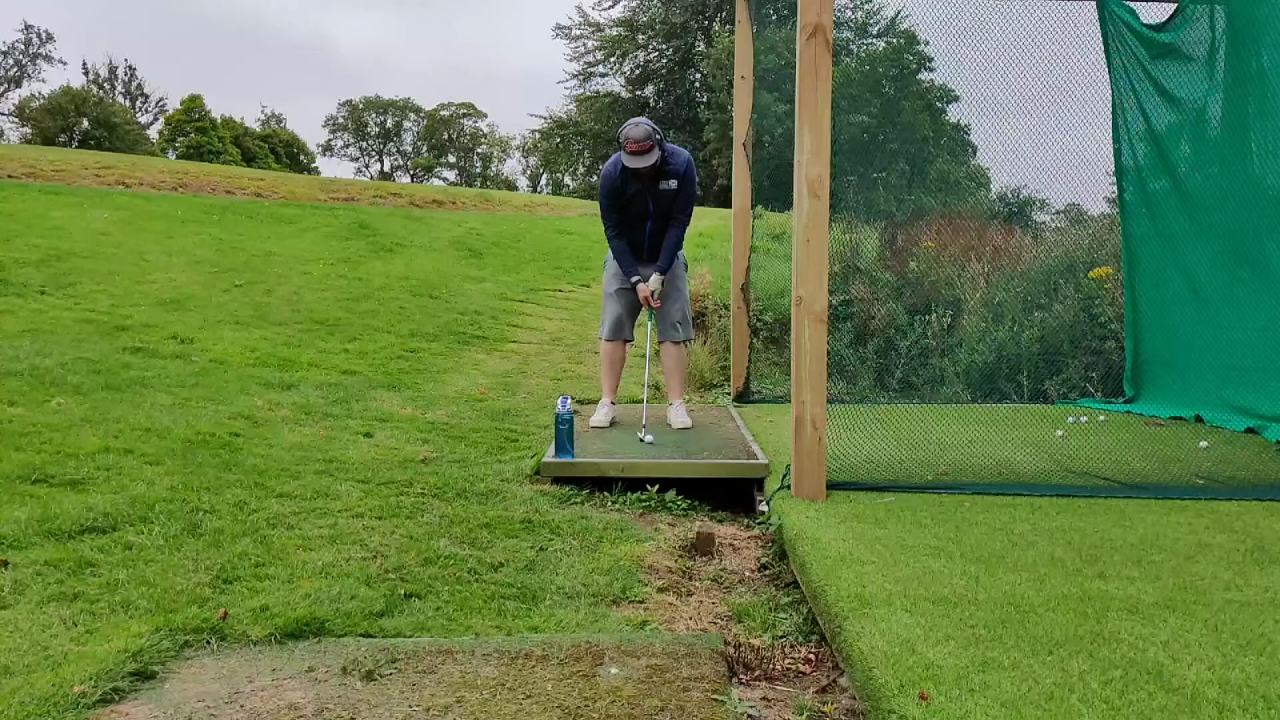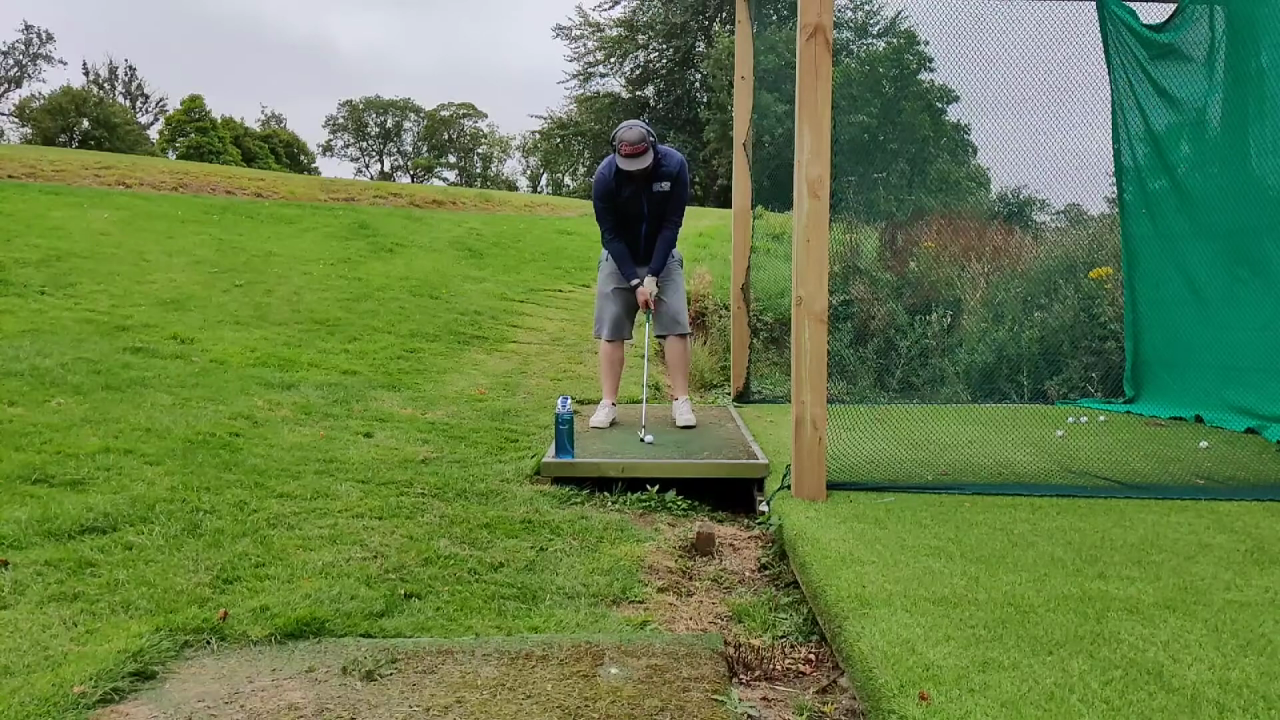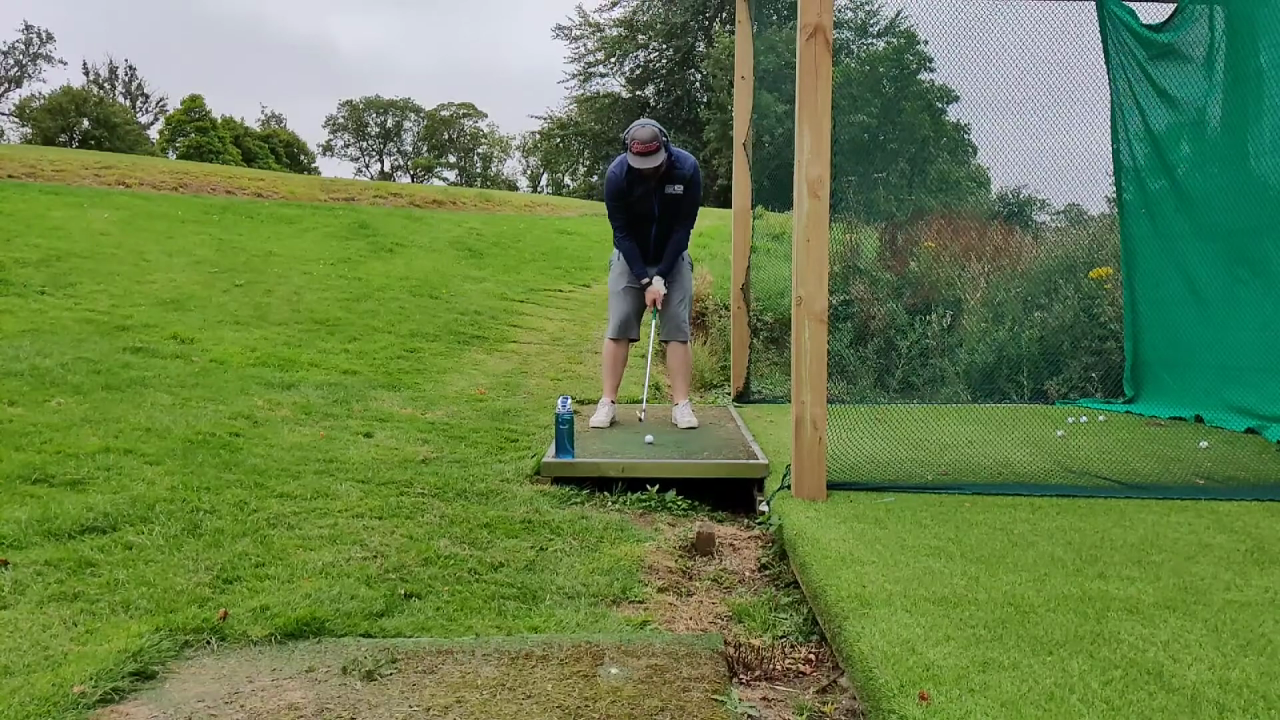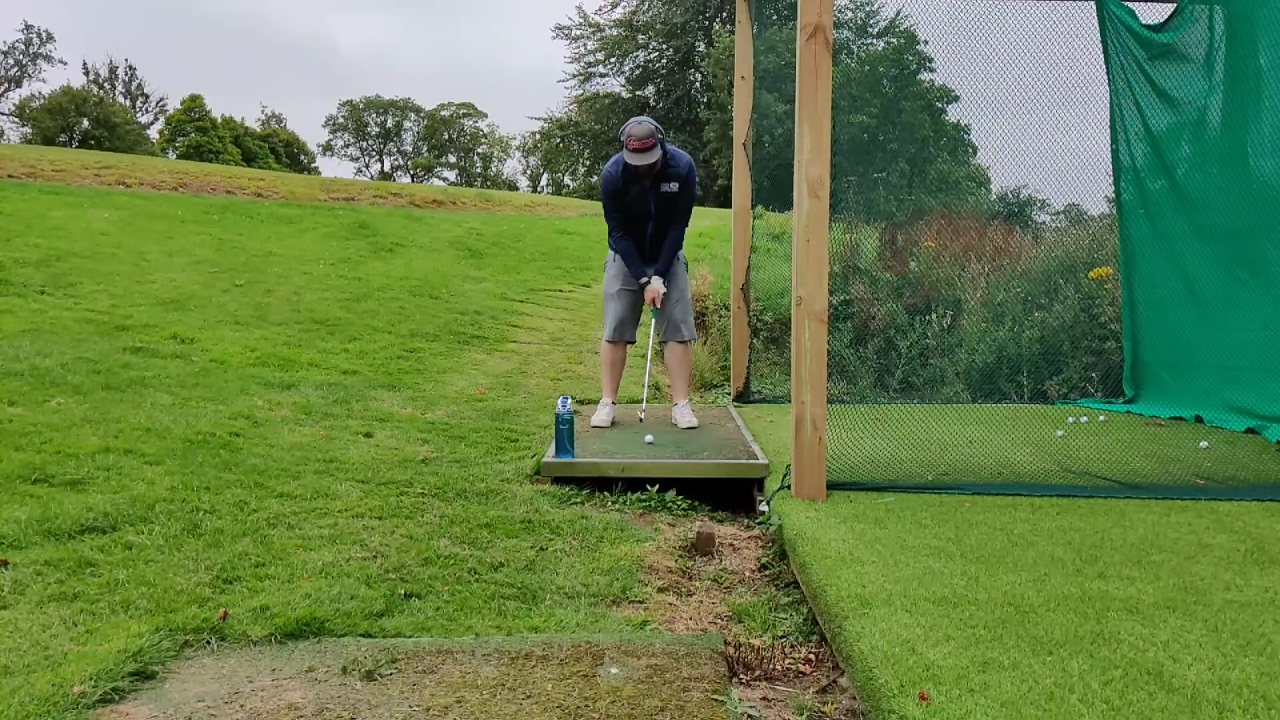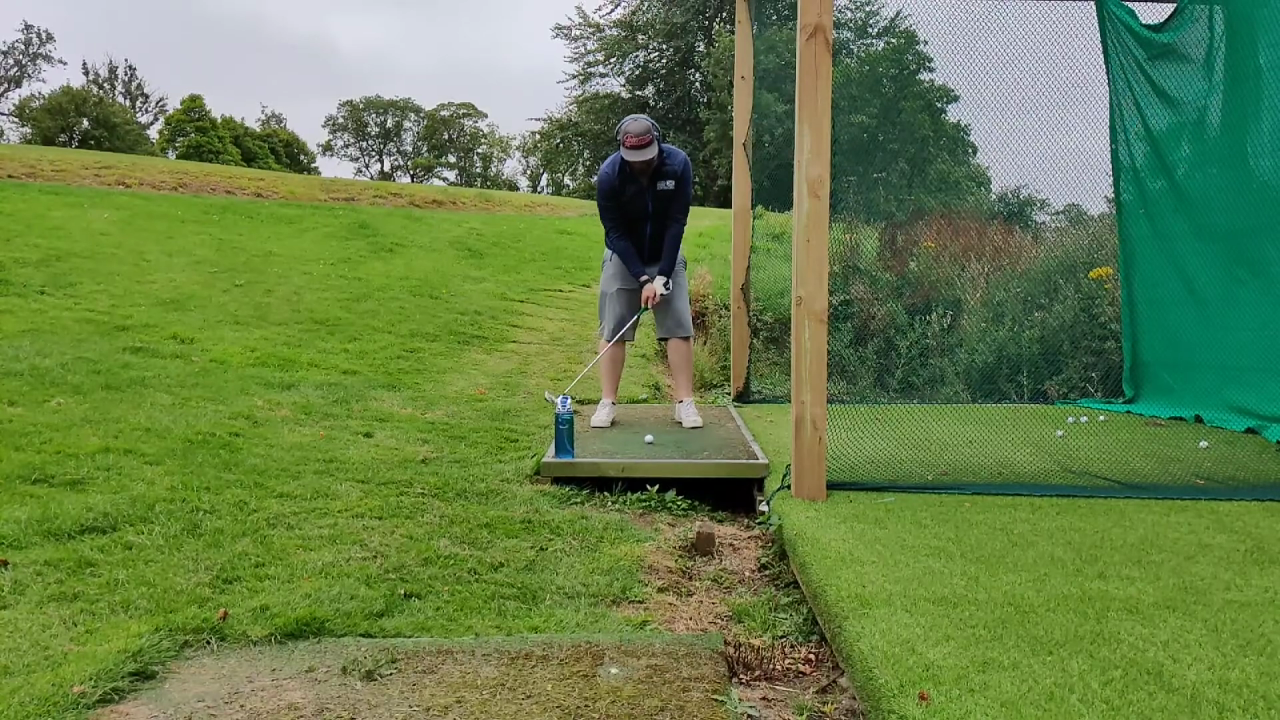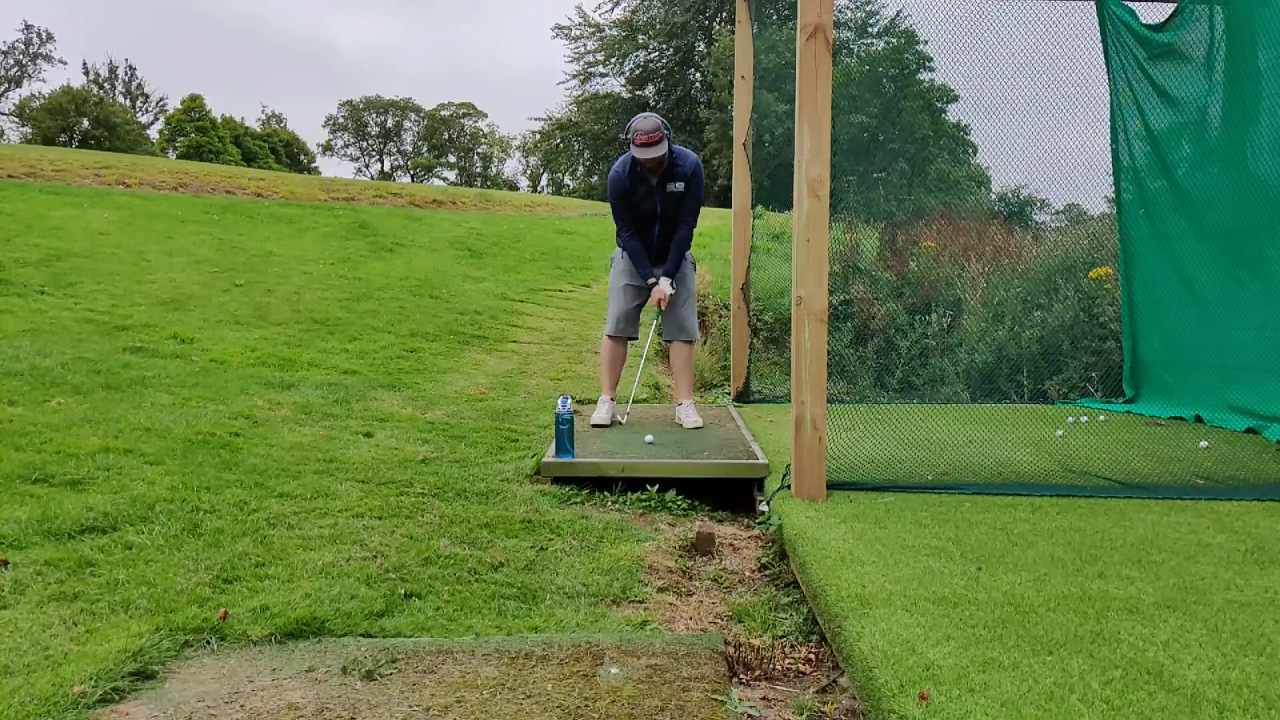
dt=0.3s
person 1, frame 1
left shoulder: (681, 164)
right shoulder: (612, 171)
left elbow: (679, 223)
right elbow: (613, 230)
left wrist: (659, 274)
right wrist: (635, 279)
left hip: (667, 259)
right hip: (624, 258)
left knee: (674, 329)
right knee: (614, 328)
left ankle: (676, 405)
right ankle: (607, 403)
person 1, frame 2
left shoulder: (675, 165)
right shoulder: (606, 175)
left elbow: (671, 224)
right elbow: (610, 233)
left wrist: (652, 275)
right wrist: (634, 281)
left hip: (662, 257)
right hip: (619, 259)
left knee: (675, 324)
right knee: (611, 329)
left ankle: (681, 401)
right ankle: (608, 403)
person 1, frame 3
left shoulder: (687, 168)
right shoulder: (617, 174)
left elbow: (683, 227)
right elbow: (622, 232)
left wrist: (661, 277)
right wrist: (645, 280)
left hip: (673, 259)
right hip: (629, 259)
left knee: (678, 329)
right knee: (618, 327)
left ankle: (681, 404)
right ankle: (607, 402)
person 1, frame 4
left shoulder: (683, 166)
right shoulder: (613, 173)
left elbow: (678, 226)
right elbow: (619, 232)
left wrist: (659, 276)
right wrist: (644, 280)
left hip: (669, 258)
right hip: (625, 259)
left knee: (677, 329)
right knee: (615, 329)
left ankle: (681, 404)
right ankle: (607, 403)
person 1, frame 5
left shoulder: (679, 164)
right shoulder: (609, 174)
left elbow: (676, 223)
right elbow: (615, 232)
left wrist: (661, 276)
right wrist: (642, 278)
left hip: (667, 258)
right hip: (622, 258)
left knee: (678, 326)
right knee: (613, 329)
left ankle: (685, 403)
right ankle: (607, 403)
person 1, frame 6
left shoulder: (689, 165)
right shoulder: (620, 173)
left elbow: (686, 226)
right elbow: (627, 231)
left wrist: (667, 277)
right wrist: (651, 280)
left hip: (675, 258)
right hip: (631, 257)
left knee: (683, 329)
right knee: (616, 326)
left ankle: (684, 404)
right ankle: (607, 400)
